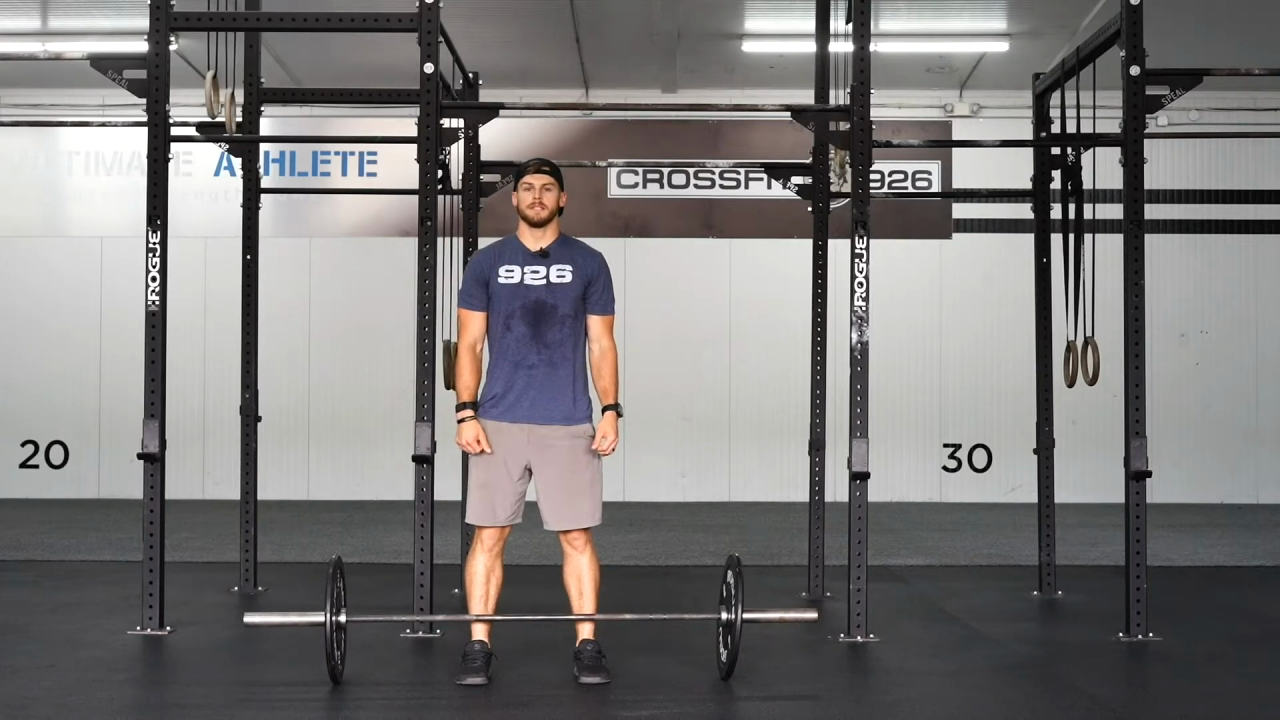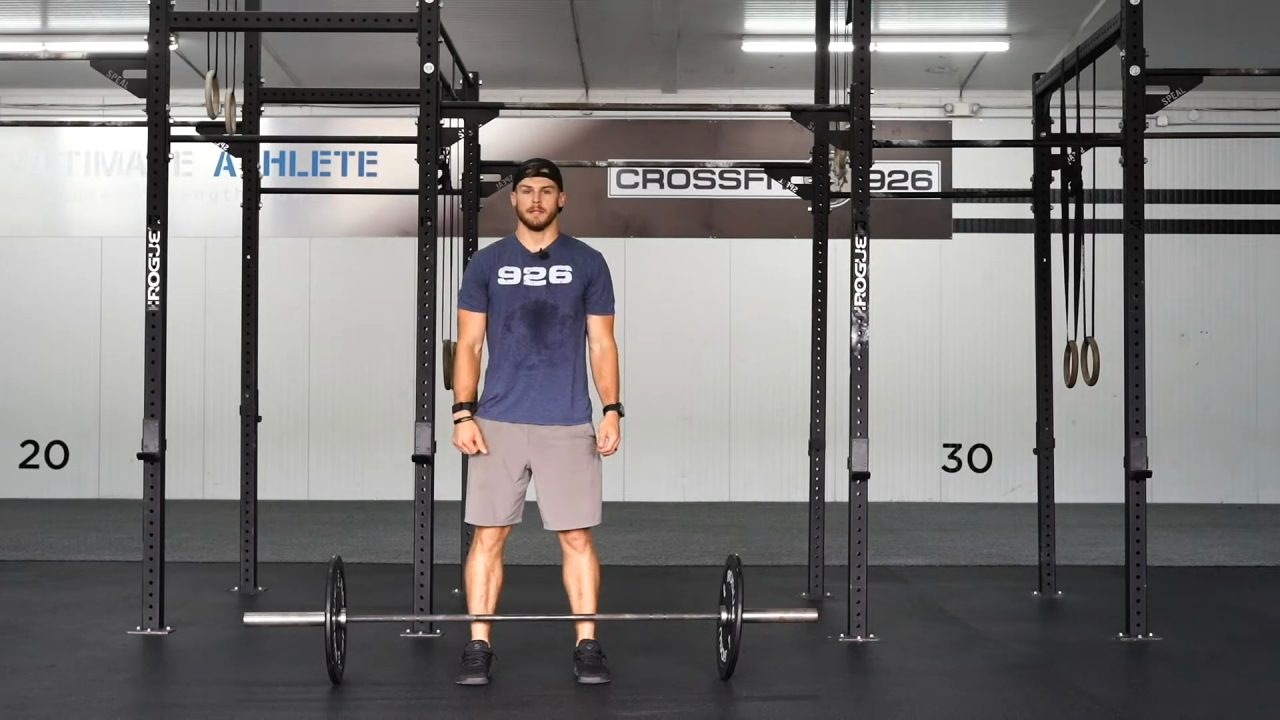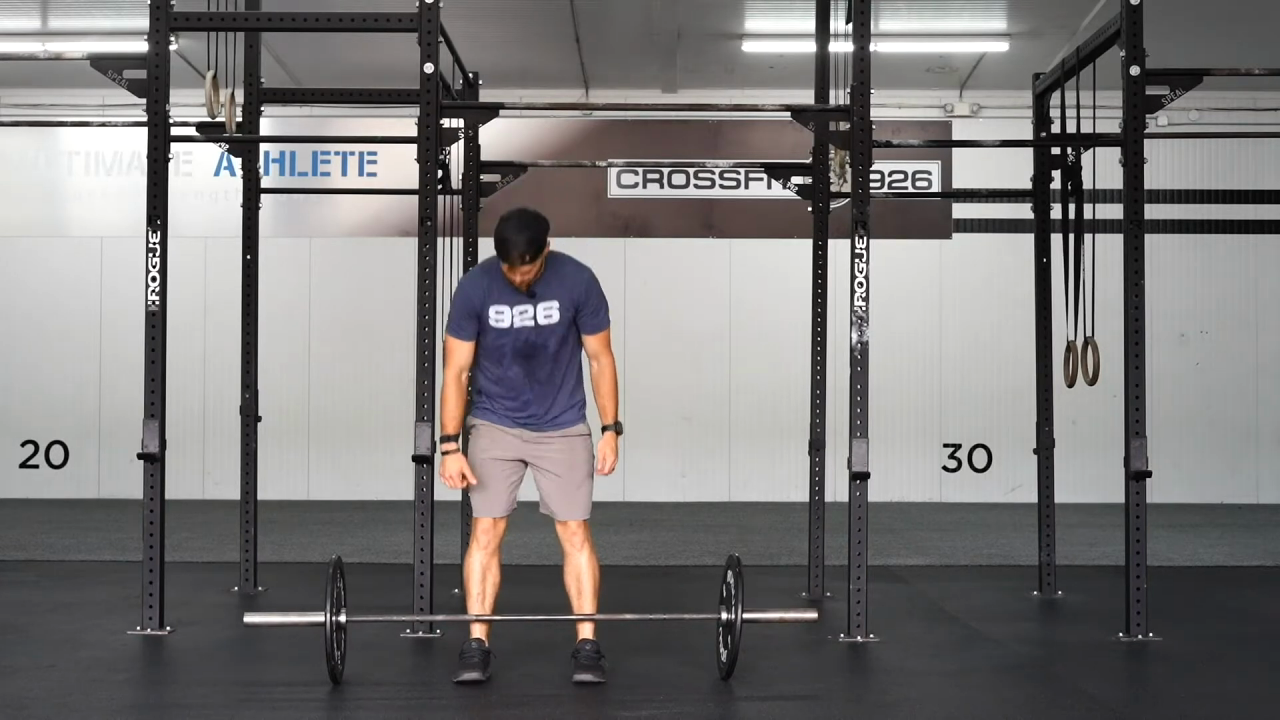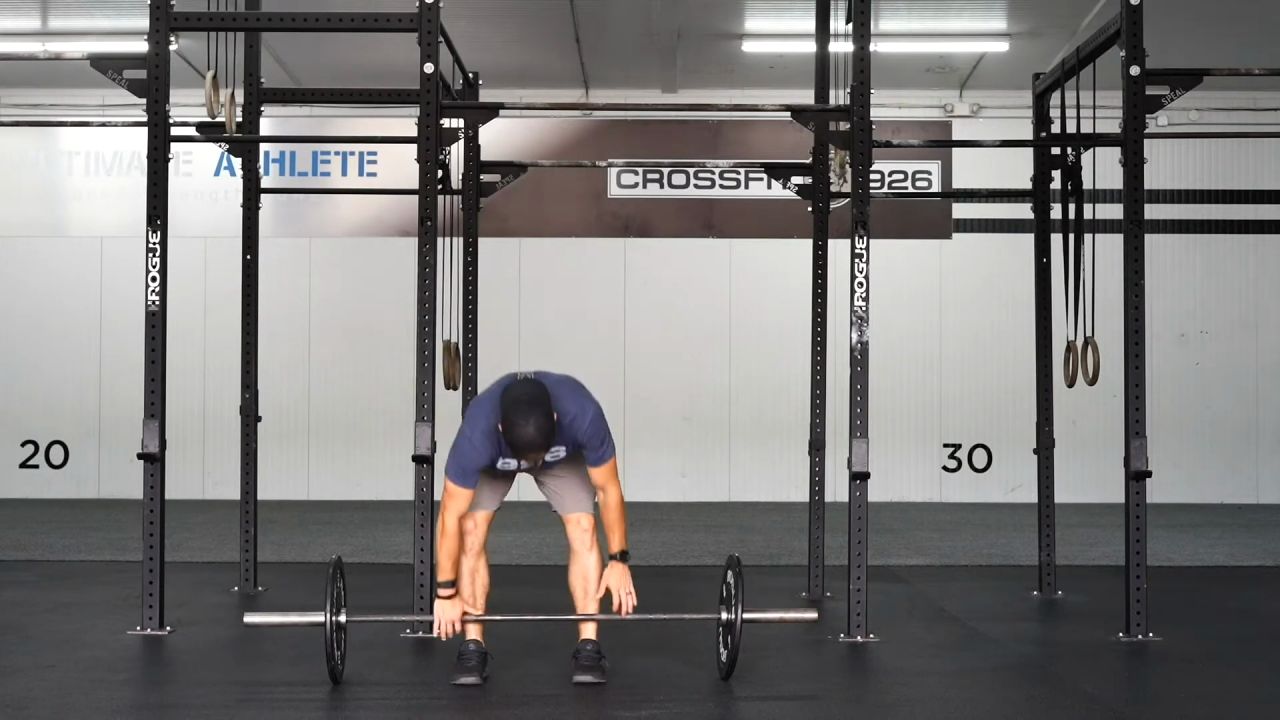
dt=0.5s
person 1, frame 1
left shoulder: (588, 262)
right shoulder: (486, 262)
left elbow: (601, 344)
right elbow: (469, 345)
left wrist: (610, 412)
right wrist: (466, 413)
left hip: (569, 425)
right hip: (499, 422)
left knee: (577, 536)
right knee: (488, 535)
left ankle: (587, 646)
right ankle: (478, 646)
person 1, frame 2
left shoulder: (588, 263)
right shoulder: (486, 263)
left elbow: (602, 345)
right elbow: (469, 345)
left wrist: (612, 411)
right wrist: (463, 413)
left hip: (569, 426)
right hip: (498, 423)
left knee: (577, 536)
right knee: (488, 536)
left ankle: (587, 646)
right ankle: (478, 646)
person 1, frame 3
left shoulder: (579, 281)
right shoulder: (474, 287)
left elbow: (601, 358)
right elbow: (456, 371)
left wrist: (611, 430)
right wrist: (450, 445)
left hip: (563, 428)
right hip: (493, 425)
left knee: (575, 532)
right knee: (485, 532)
left ankle: (587, 645)
right ankle: (476, 645)
person 1, frame 4
left shoulder: (582, 416)
right shoulder: (477, 434)
left elbow: (609, 490)
right elbow: (450, 518)
left wrist: (619, 561)
right wrist: (446, 592)
left hip: (564, 449)
right hip: (493, 450)
left knee: (583, 529)
right knee: (471, 529)
left ankle: (588, 648)
right ankle: (473, 647)
